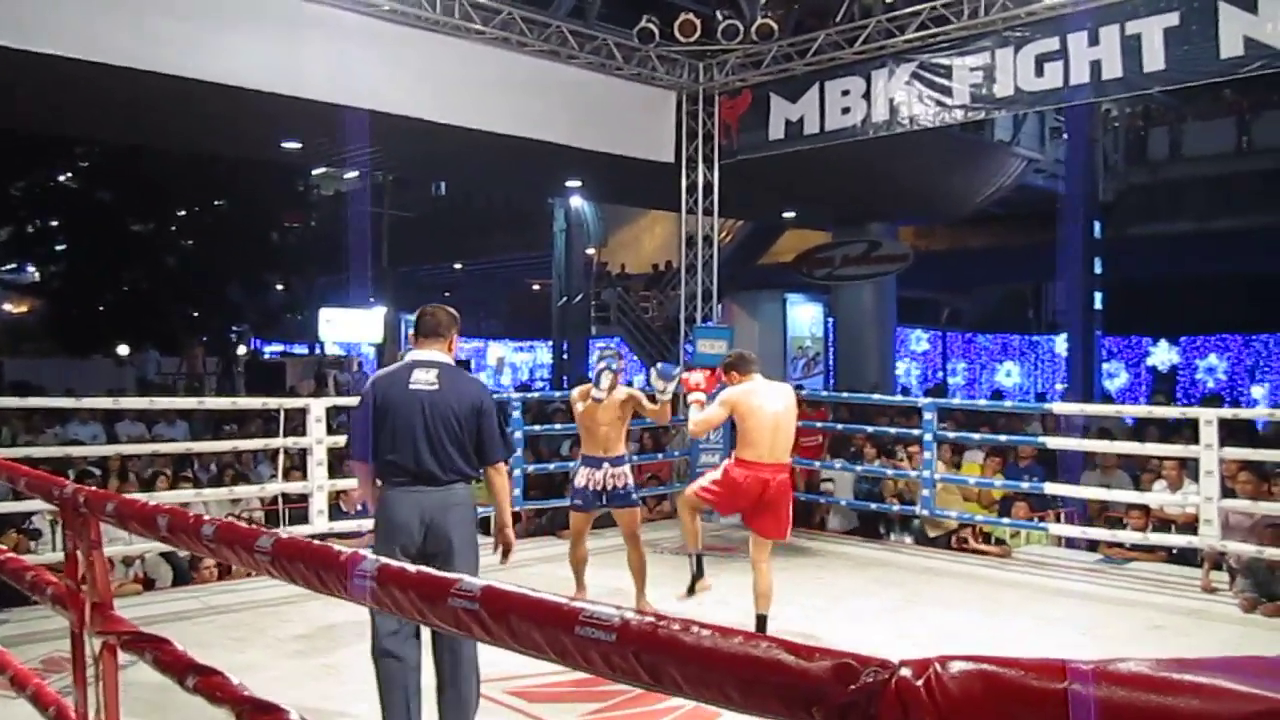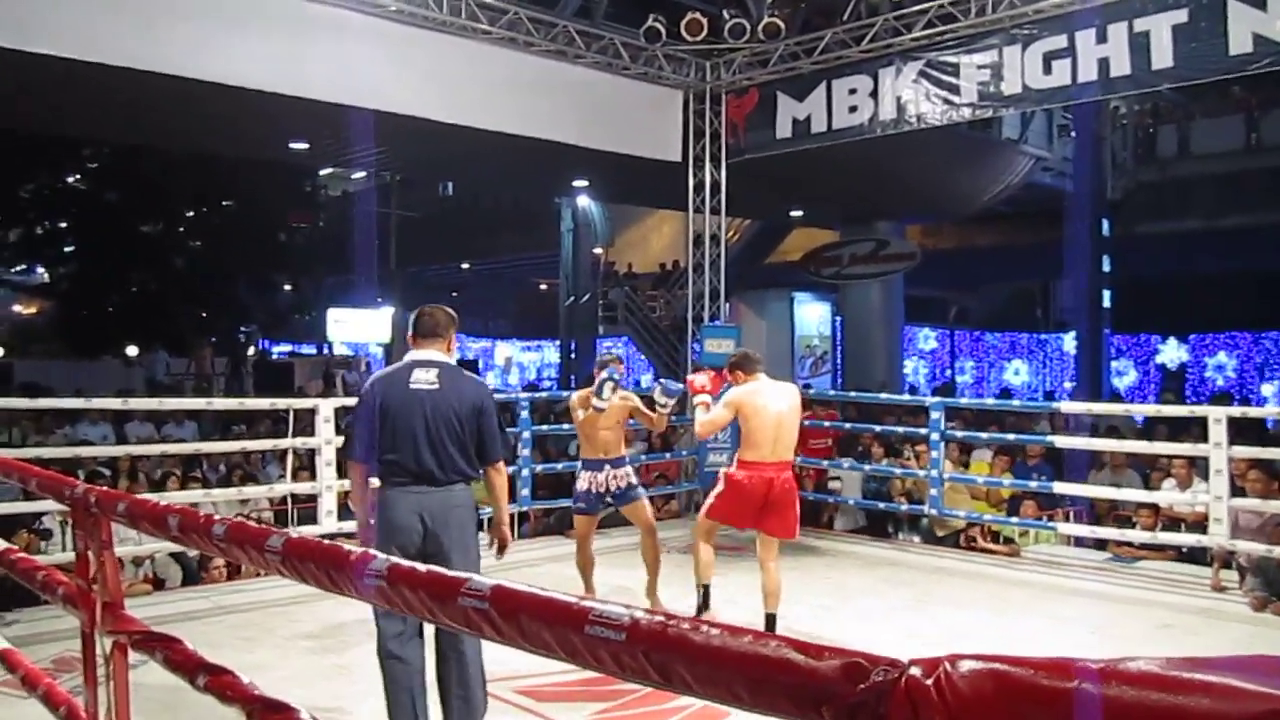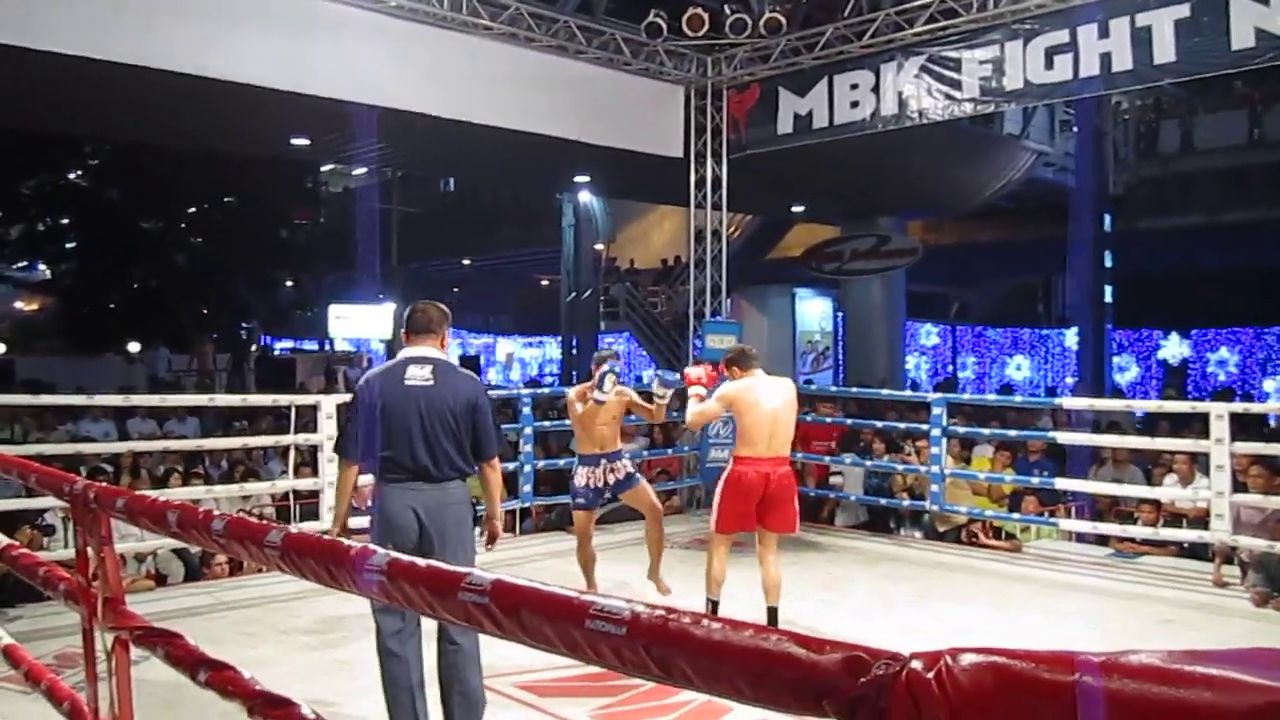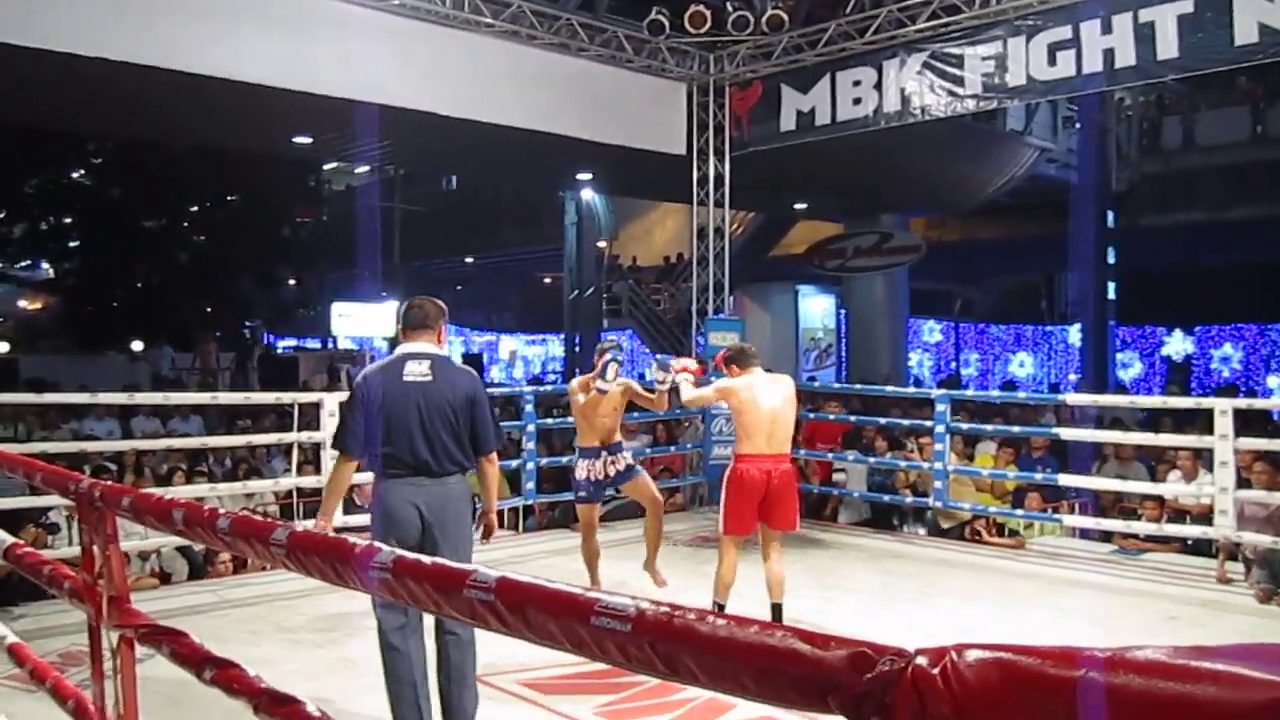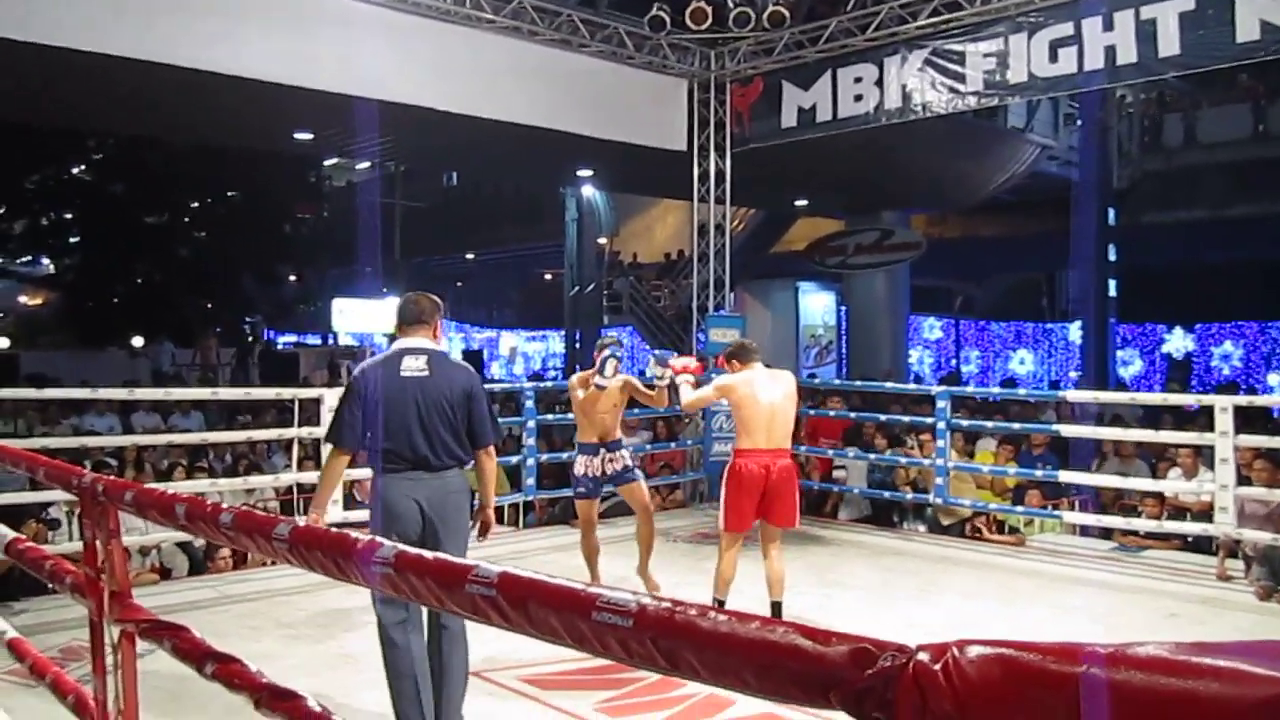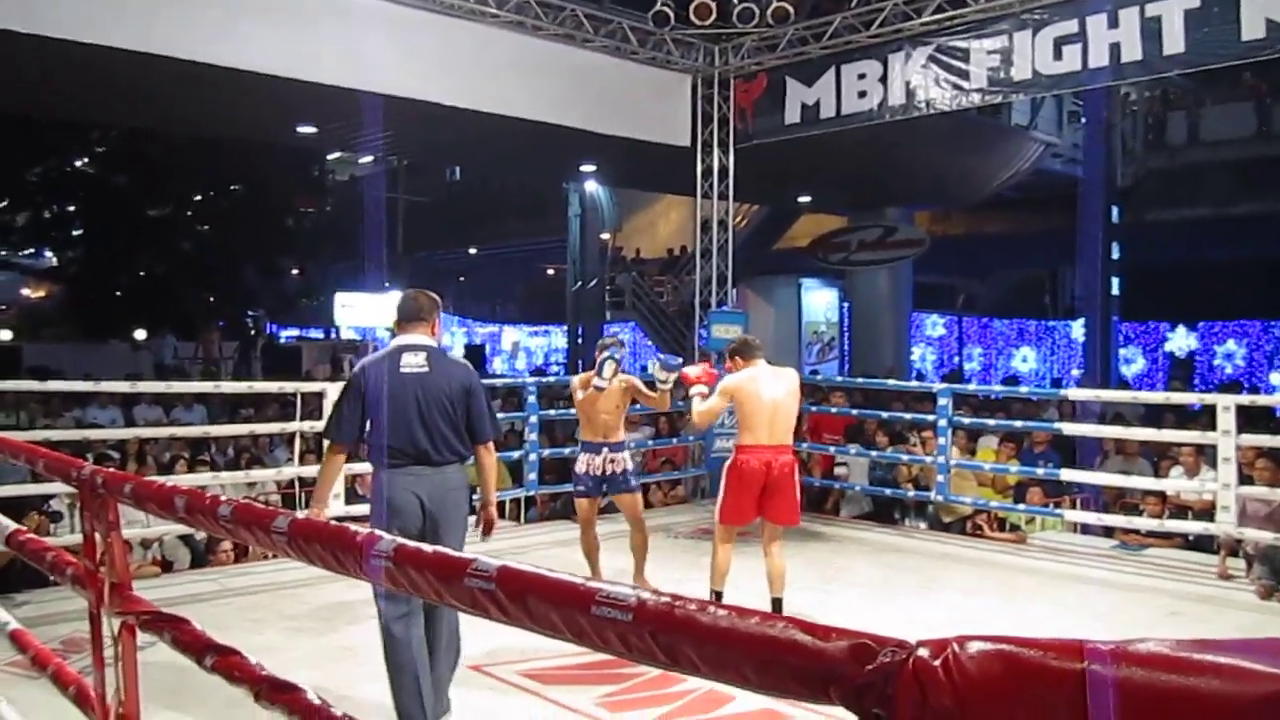
dt=0.1s
person 1, frame 1
left shoulder: (380, 385)
right shoulder: (473, 389)
left elbow: (361, 464)
right elbow: (495, 467)
right wrist: (504, 522)
left hip: (396, 506)
right hip: (452, 506)
left knee: (393, 628)
person 1, frame 2
left shoulder: (379, 385)
right shoulder: (473, 389)
left elbow: (358, 466)
right elbow: (495, 466)
left wrist: (364, 520)
right wrist: (501, 519)
left hip: (396, 507)
right hip: (453, 506)
left knee: (397, 629)
person 1, frame 3
left shoulder: (374, 383)
right shoulder: (467, 384)
left elbow: (351, 461)
right elbow: (489, 462)
left wrist: (339, 521)
right wrist: (494, 512)
left hip: (393, 503)
right hip: (449, 502)
left knee: (397, 626)
right knee: (458, 622)
person 1, frame 4
left shoulder: (372, 379)
right shoulder: (465, 379)
left elbow: (349, 457)
right elbow: (487, 457)
left wrist: (326, 516)
right wrist: (489, 507)
left hip: (394, 499)
right hip: (449, 498)
left knee: (398, 621)
right knee: (455, 614)
person 1, frame 5
left shoulder: (370, 373)
right shoulder: (462, 375)
left elbow: (342, 451)
right elbow: (485, 450)
left wrist: (318, 509)
right wrist: (487, 502)
left hip: (394, 492)
right hip: (448, 491)
left knee: (398, 614)
right knee: (448, 607)
person 1, frame 6
left shoulder: (369, 370)
right shoulder: (461, 372)
left elbow: (339, 446)
right elbow: (484, 446)
left wrist: (318, 505)
right wrist: (489, 500)
left hip: (394, 488)
right hip: (448, 487)
left knee: (399, 608)
right knee: (443, 598)
person 2, frame 1
left shoulder: (734, 394)
right shoulder: (787, 391)
left elbow: (696, 429)
left wrist: (696, 396)
left hip: (743, 474)
right hip: (778, 479)
left knee: (687, 501)
right knee: (761, 559)
left ankle: (697, 570)
right ankle: (760, 631)
person 2, frame 2
left shoulder: (739, 394)
right shoulder: (792, 391)
left elbow: (702, 431)
left wrist: (702, 398)
left hip: (746, 476)
right hip: (782, 478)
left knee: (702, 531)
right knee: (768, 558)
left ankle: (703, 604)
right ankle: (770, 630)
person 2, frame 3
left shoulder: (732, 391)
right shoulder: (788, 386)
left elbow: (694, 419)
left wrist: (697, 390)
left hip: (744, 471)
right hip: (780, 472)
left knee: (720, 545)
right knee: (768, 552)
left ankle: (710, 617)
right ankle: (772, 624)
person 2, frame 4
left shoulder: (731, 386)
right shoulder: (787, 382)
left elbow: (689, 398)
left wrist: (684, 376)
left hip: (747, 470)
right hip: (782, 469)
left knee: (730, 548)
right knee: (772, 549)
right ankle: (777, 621)
person 2, frame 5
left shoulder: (731, 382)
right shoulder: (788, 379)
left elbow: (688, 403)
left wrist: (685, 376)
left hip: (747, 465)
right hip: (782, 465)
left knee: (730, 544)
right knee: (772, 546)
left ankle: (718, 612)
right ankle: (776, 616)
person 2, frame 6
left shoulder: (734, 382)
right shoulder: (791, 376)
left elbow: (699, 419)
left wrist: (697, 388)
left hip: (747, 461)
right hip: (782, 461)
left knee: (724, 537)
right knee: (773, 543)
left ankle: (715, 606)
right ankle: (777, 612)
person 3, frame 1
left shoulder: (630, 395)
right shoulder: (581, 393)
left elbow: (662, 418)
right elbow: (584, 419)
left wrist: (664, 392)
right wrist: (599, 389)
left hip: (619, 469)
right hip: (588, 469)
left knee: (632, 537)
right knee: (577, 537)
left ankle: (641, 597)
right ankle: (580, 589)
person 3, frame 2
left shoulder: (627, 399)
right shoulder: (579, 398)
left elbow: (657, 426)
right elbow: (584, 426)
left wrist: (665, 406)
right wrist: (600, 399)
left hip: (620, 469)
right hip: (590, 472)
left knee: (649, 527)
right knee: (582, 540)
left ankle: (652, 590)
right ankle: (589, 591)
person 3, frame 3
left shoulder: (623, 394)
right shoulder: (576, 394)
left elbow: (655, 416)
right elbow: (583, 420)
left wrist: (662, 395)
right wrist: (601, 392)
left hip: (617, 463)
right hip: (587, 467)
left knee: (655, 510)
right knee: (583, 535)
left ankle: (655, 571)
right ankle: (591, 587)
person 3, frame 4
left shoulder: (625, 385)
right shoulder: (578, 384)
left elbow: (658, 406)
right elbow: (586, 410)
left wrist: (662, 383)
right wrist: (603, 381)
left hip: (617, 455)
right hip: (588, 460)
left knee: (655, 503)
right knee: (588, 529)
left ankle: (651, 563)
right ankle: (595, 583)
person 3, frame 5
left shoulder: (626, 382)
right shoulder: (579, 380)
left elbow: (659, 402)
right elbow: (584, 406)
left wrist: (662, 377)
right wrist: (601, 376)
left hip: (617, 453)
right hip: (587, 457)
left knee: (646, 510)
right knee: (587, 525)
left ankle: (644, 569)
right ankle: (595, 579)
person 3, frame 6
left shoulder: (628, 383)
right shoulder: (580, 381)
left elbow: (661, 405)
right elbow: (583, 407)
left wrist: (664, 381)
right wrist: (601, 379)
left hip: (618, 454)
right hip: (588, 456)
left knee: (636, 520)
right knee: (586, 523)
left ankle: (639, 574)
right ankle: (596, 575)
